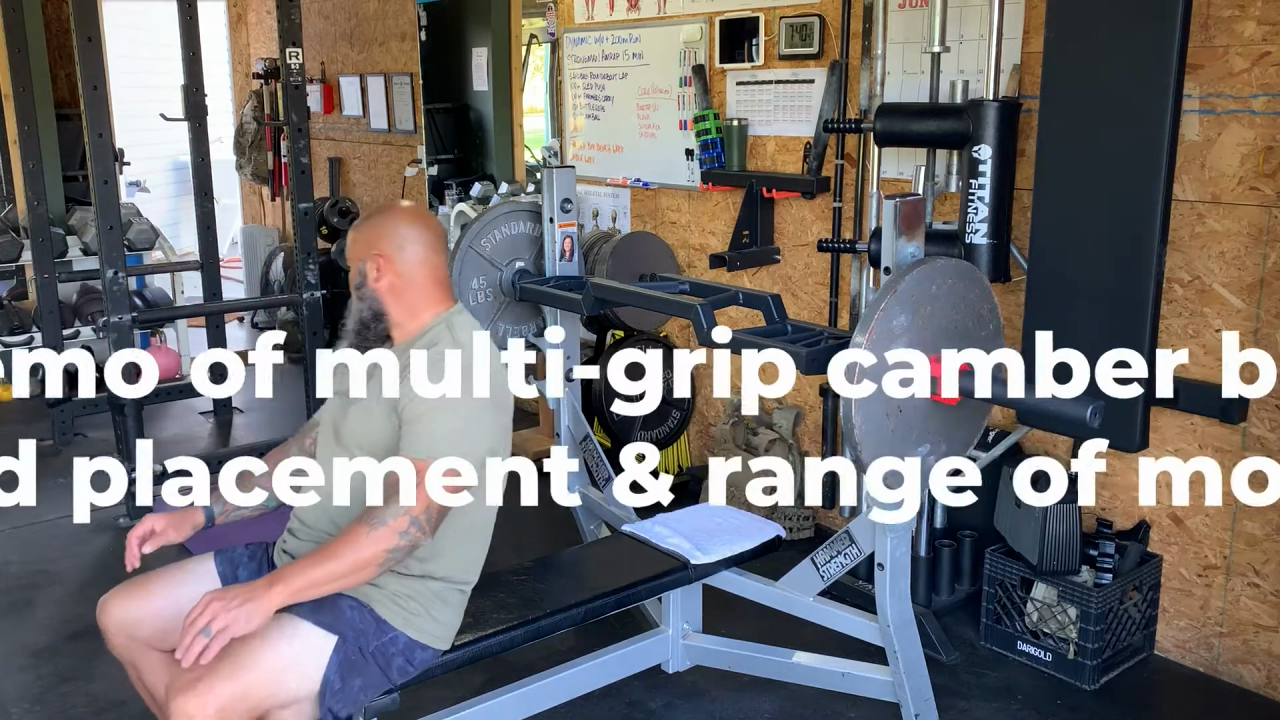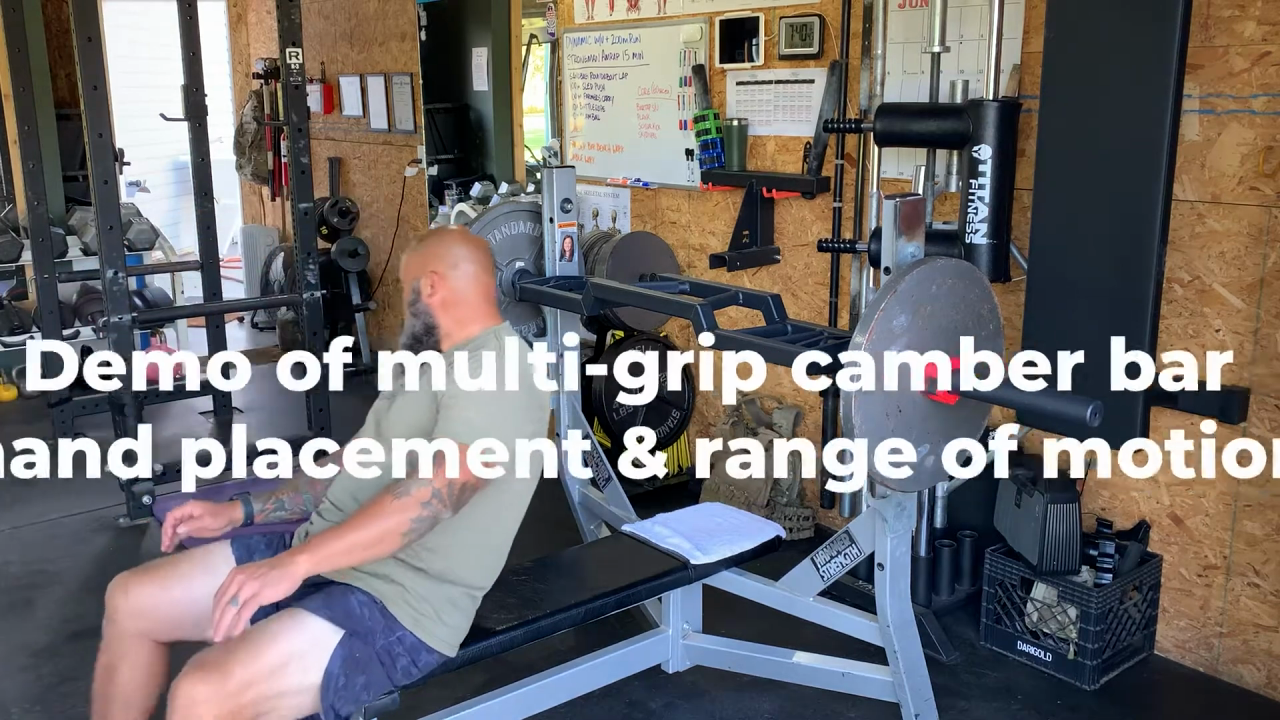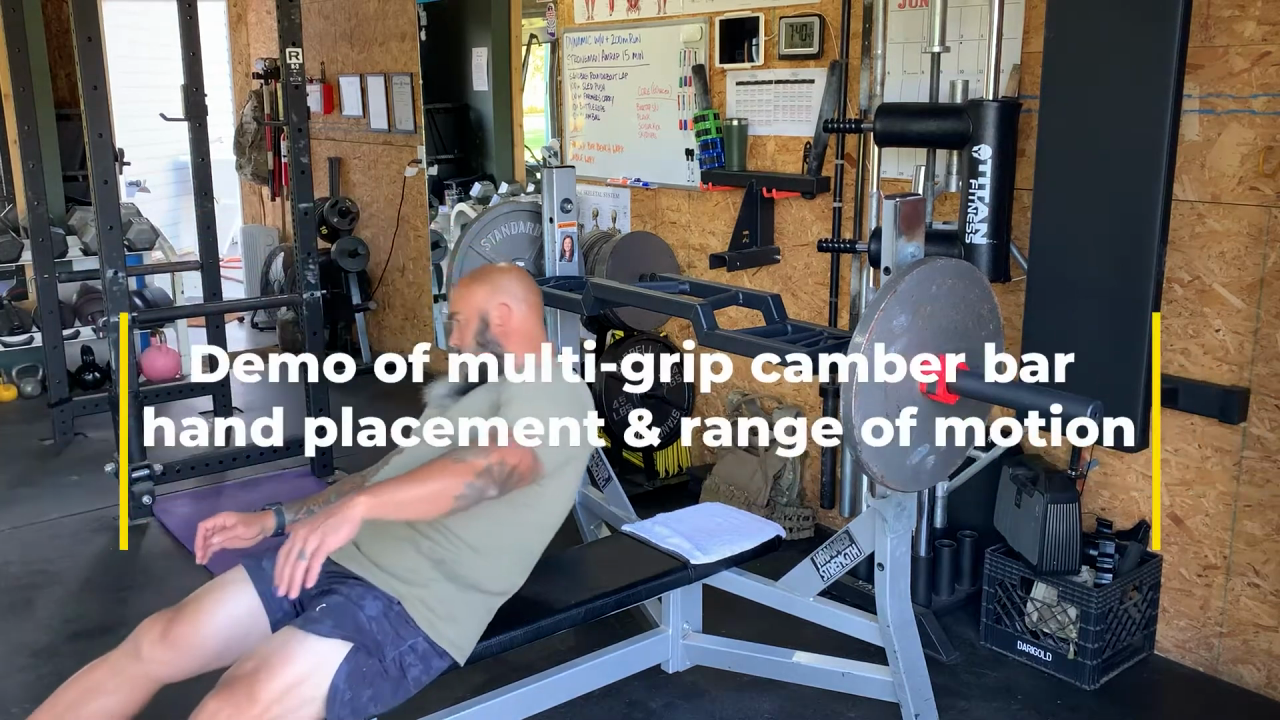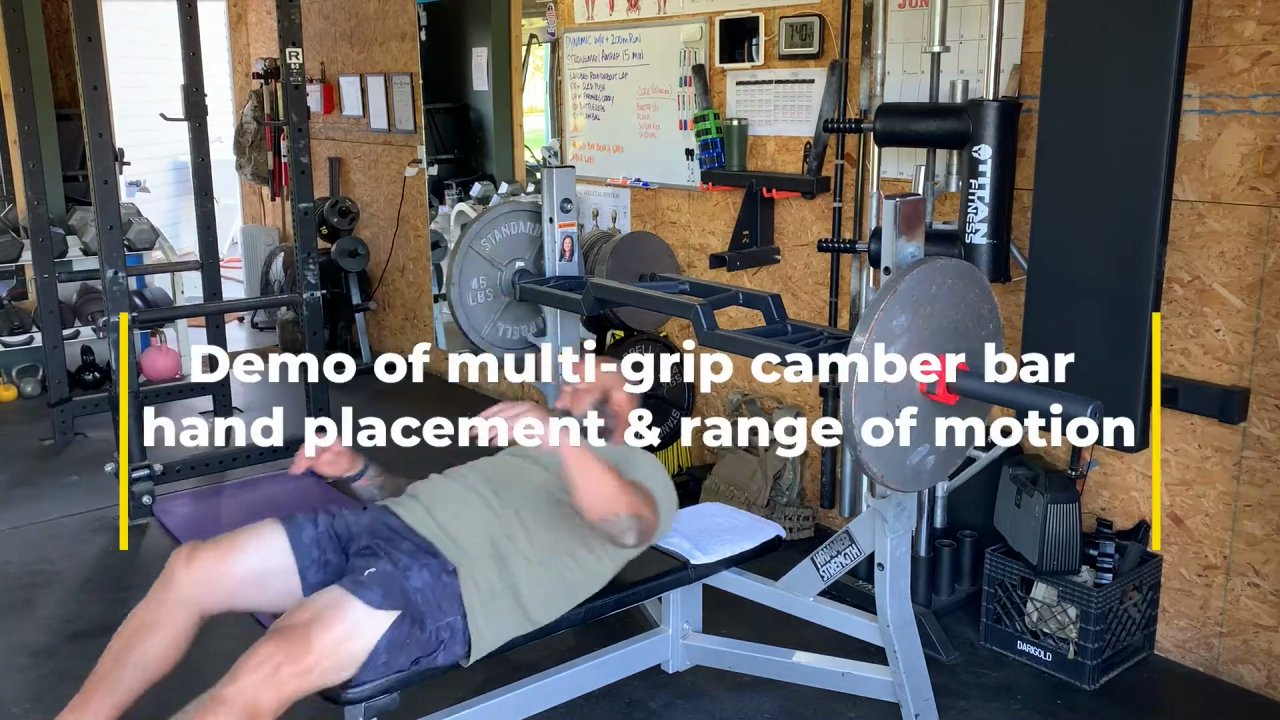
dt=0.4s
person 1, frame 1
left shoulder: (454, 369)
right shoulder: (384, 351)
left elbow: (408, 518)
right elbow: (308, 449)
left wrist: (266, 593)
right wrist: (199, 513)
left hip: (388, 609)
right knee: (122, 615)
person 1, frame 2
left shoulder: (495, 373)
right shoulder: (440, 365)
left elbow: (432, 493)
right elbow: (356, 469)
left wrist: (296, 562)
right wrist: (240, 510)
left hip: (399, 606)
right knee: (133, 597)
person 1, frame 3
left shoulder: (556, 398)
right shoulder: (478, 393)
left elbow: (485, 469)
right elbow: (380, 476)
left wrist: (351, 510)
right wrist: (269, 520)
left hip: (410, 609)
right hip: (342, 556)
right knee: (159, 641)
person 1, frame 4
left shoulder: (641, 474)
right shoulder: (537, 448)
left elbow: (625, 523)
left wrist: (559, 434)
right wrist: (357, 467)
left hip: (450, 584)
right hip: (388, 529)
left knee: (270, 665)
right knee: (193, 567)
